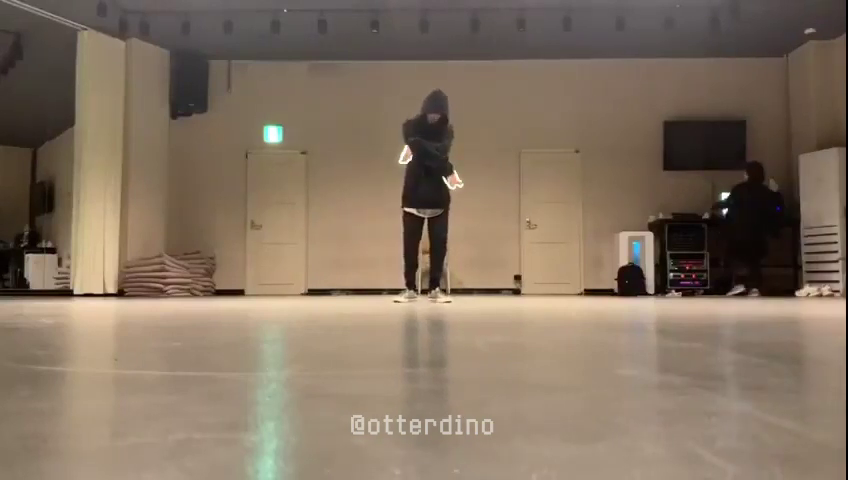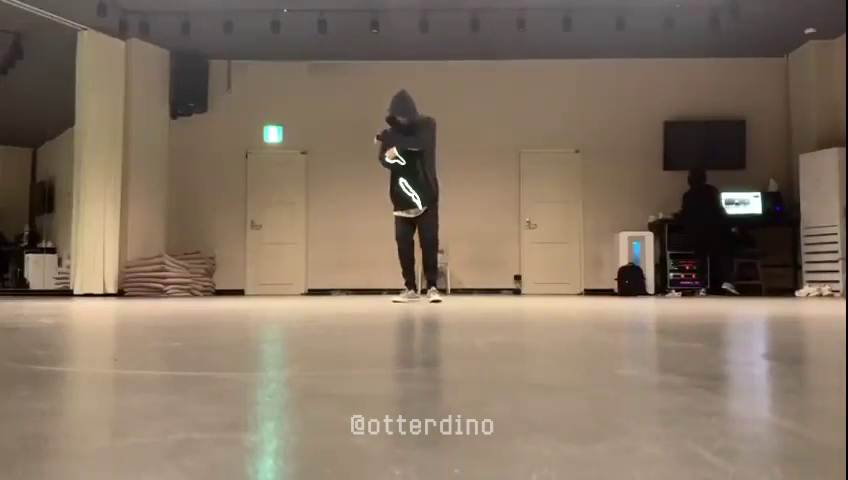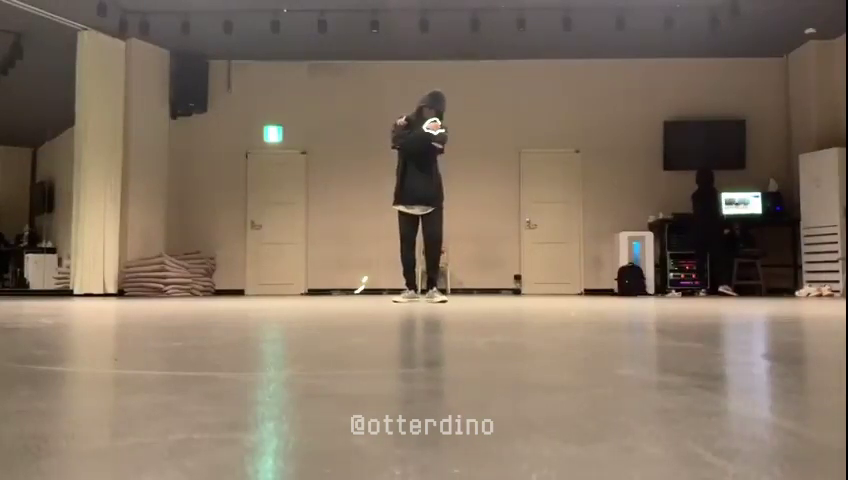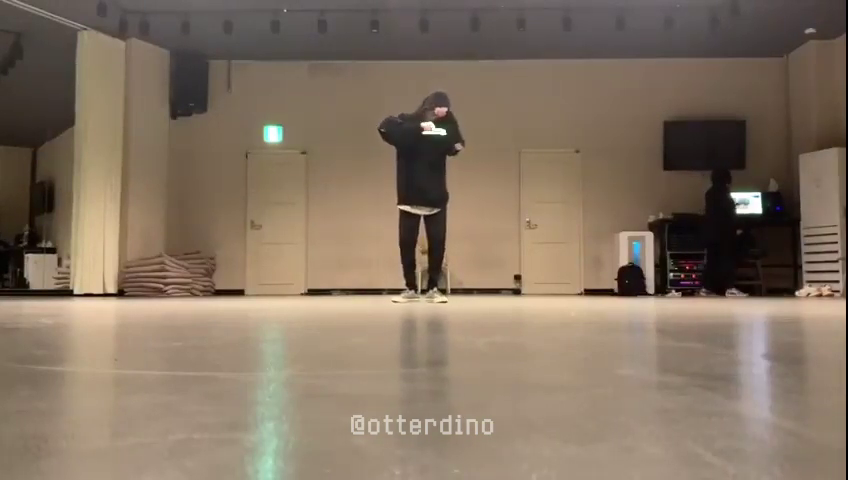
dt=1s
person 1, frame 1
left shoulder: (446, 130)
right shoulder: (411, 126)
left elbow: (441, 150)
right elbow: (422, 153)
left wrist: (418, 145)
right wrist: (447, 171)
left hip: (438, 194)
right hip: (414, 194)
left knee: (439, 242)
right knee: (410, 242)
left ankle: (435, 288)
right ankle: (410, 288)
person 1, frame 2
left shoulder: (427, 125)
right shoulder: (392, 132)
left elbow: (417, 146)
right elbow: (388, 162)
left wrist: (386, 138)
right wrist: (388, 154)
left hip: (425, 193)
right hip: (402, 195)
left knee: (429, 240)
right knee: (403, 241)
left ankle: (432, 287)
right ankle: (410, 287)
person 1, frame 3
left shoulder: (438, 129)
right shoulder: (405, 124)
left elbow: (436, 146)
right elbow: (399, 142)
left wrist: (411, 129)
right wrist: (424, 132)
left hip: (431, 194)
right hip: (407, 193)
left knee: (434, 241)
right knee: (407, 241)
left ankle: (432, 287)
right ankle: (410, 288)
person 1, frame 4
left shoulder: (443, 128)
right shoulder: (407, 122)
left elbow: (456, 146)
right elbow: (384, 128)
left wrist: (448, 118)
right wrist: (418, 128)
left hip: (436, 196)
right hip: (410, 195)
left knee: (437, 242)
right knee: (407, 242)
left ankle: (433, 288)
right ankle: (410, 288)
person 2, frame 1
left shoulder: (739, 188)
right shoulder: (767, 192)
left elbow: (728, 203)
right elbow: (772, 214)
right wrist: (771, 231)
left hip: (739, 230)
right hip: (758, 231)
left knee: (735, 258)
right knee: (754, 260)
left ankle: (739, 284)
right ankle: (755, 288)
person 2, frame 2
left shoulder: (688, 195)
right shoulder: (712, 190)
left elbow: (683, 216)
right elbow: (719, 208)
right wrist: (727, 226)
left hip: (697, 232)
right hip: (715, 228)
left knee: (702, 258)
right knee: (723, 255)
right ankle: (726, 282)
person 2, frame 3
left shoulder: (695, 195)
right shoulder: (712, 192)
right elbow: (716, 212)
right wrist: (723, 228)
left hip: (699, 232)
right hip: (713, 231)
left knee: (703, 259)
right knee: (722, 257)
right ankle: (723, 284)
person 2, frame 4
left shoulder: (710, 193)
right shoulder: (724, 193)
right elbow: (729, 212)
right wrist: (735, 228)
left hip: (711, 231)
right hip: (724, 232)
left knee: (712, 259)
right knee: (728, 259)
left ankle: (707, 287)
right ankle: (730, 288)
